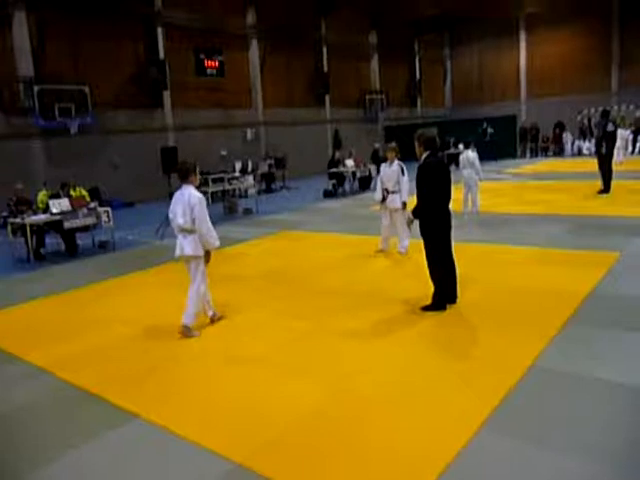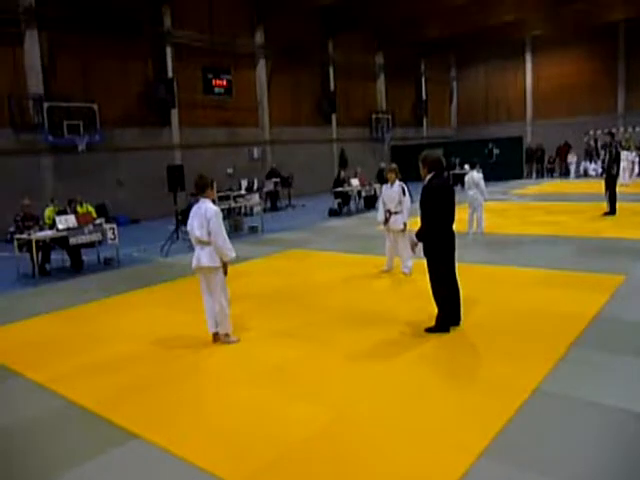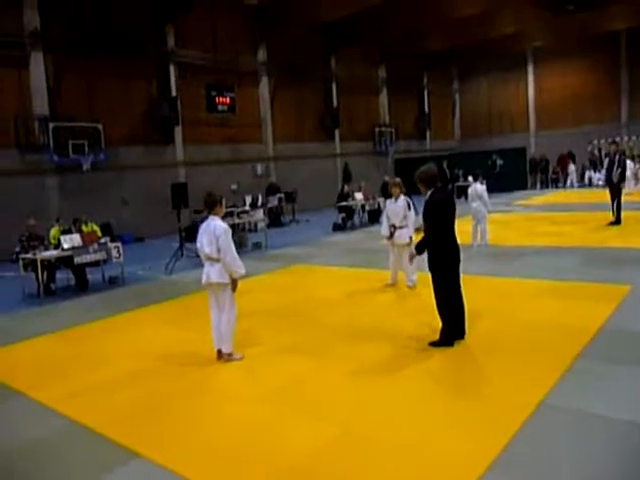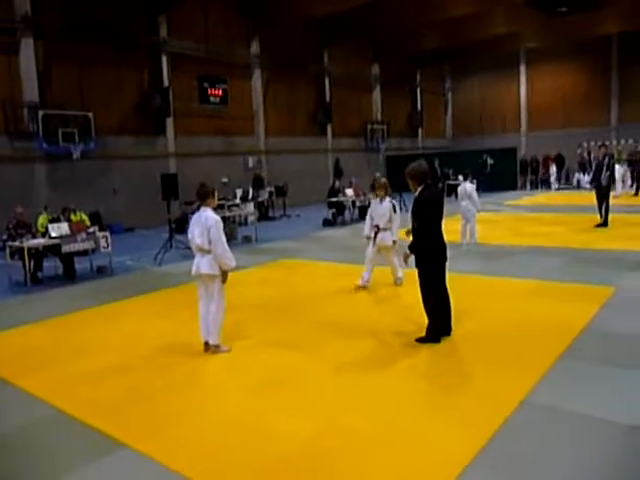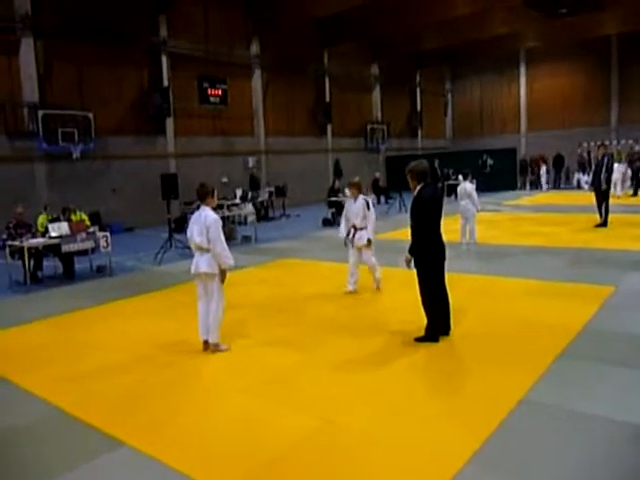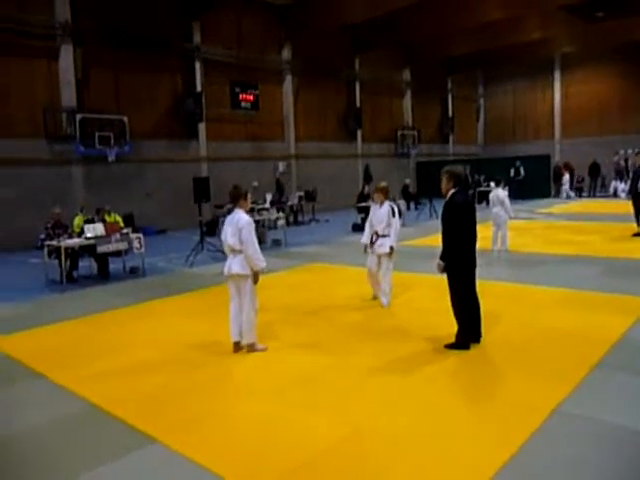
dt=0.4s
person 1, frame 1
left shoulder: (427, 166)
right shoulder: (440, 162)
left elbow: (426, 196)
left wrist: (414, 214)
left hip: (431, 219)
right hip: (442, 216)
left knee: (435, 261)
right knee: (445, 257)
left ankle: (440, 301)
right ankle: (450, 295)
person 1, frame 2
left shoulder: (430, 187)
right shoulder: (445, 183)
left elbow: (429, 218)
left wrist: (418, 237)
left hip: (435, 241)
right hip: (447, 237)
left knee: (439, 282)
right knee: (449, 278)
left ankle: (443, 322)
right ankle: (454, 317)
person 1, frame 3
left shoulder: (433, 201)
right shoulder: (446, 194)
left elbow: (432, 233)
left wrist: (417, 250)
right wrist: (426, 227)
left hip: (440, 254)
right hip: (451, 250)
left knee: (444, 296)
right knee: (454, 292)
left ankle: (448, 336)
right ankle: (459, 331)
person 1, frame 4
left shoulder: (423, 198)
right shoulder: (435, 191)
left elbow: (423, 230)
left wrist: (410, 249)
right wrist: (413, 229)
left hip: (428, 252)
right hip: (438, 248)
left knee: (430, 293)
right knee: (440, 289)
left ankle: (434, 333)
right ankle: (445, 327)
person 1, frame 5
left shoulder: (422, 198)
right shoulder: (434, 191)
left elbow: (420, 230)
left wrist: (411, 253)
left hip: (426, 252)
right hip: (436, 248)
left knee: (429, 292)
right knee: (439, 288)
left ankle: (433, 332)
right ankle: (444, 327)
person 1, frame 6
left shoulder: (453, 203)
right shoulder: (466, 198)
left elbow: (451, 235)
left wrist: (443, 258)
left hip: (457, 258)
right hip: (468, 254)
left knee: (459, 298)
right knee: (469, 295)
left ankle: (464, 339)
right ankle: (474, 334)
person 2, frame 1
left shoulder: (177, 196)
right shoulder: (196, 197)
left elbow: (173, 221)
right elbow: (203, 225)
right wrist: (209, 247)
left hip: (183, 243)
right hip: (195, 243)
left knee: (199, 281)
right knee: (197, 285)
left ankle: (211, 313)
right ankle: (186, 324)
person 2, frame 2
left shoulder: (194, 210)
right shoulder: (213, 210)
left elbow: (192, 233)
right elbow: (219, 237)
right wrist: (226, 258)
left hip: (200, 256)
right hip: (213, 256)
left knee: (208, 295)
right knee: (221, 296)
left ankle: (215, 332)
right ankle: (225, 333)
person 2, frame 3
left shoulder: (204, 227)
right shoulder: (221, 227)
right elbow: (228, 255)
right wrist: (235, 275)
left hip: (209, 272)
right hip: (222, 273)
left knee: (216, 311)
right knee: (228, 312)
left ankle: (219, 350)
right ankle: (227, 352)
person 2, frame 4
left shoulder: (195, 218)
right shoulder: (213, 219)
left elbow: (192, 241)
right elbow: (219, 246)
right wrist: (226, 267)
left hip: (199, 264)
right hip: (212, 265)
left knee: (205, 303)
right knee: (216, 304)
left ankle: (207, 341)
right ankle: (214, 343)
person 2, frame 5
left shoulder: (195, 217)
right shoulder: (212, 218)
left elbow: (191, 240)
right elbow: (218, 245)
right wrist: (224, 266)
left hip: (199, 262)
right hip: (211, 263)
left knee: (203, 302)
right knee: (216, 303)
left ankle: (206, 340)
right ankle: (214, 342)
person 2, frame 6
left shoulder: (229, 219)
right shoulder: (245, 220)
left elbow: (225, 243)
right elbow: (250, 247)
right wrist: (257, 268)
left hip: (232, 264)
right hip: (244, 265)
left knee: (236, 303)
right knee: (249, 305)
left ankle: (237, 342)
right ankle: (250, 343)
person 3, frame 1
left shoulder: (400, 166)
right shoulder: (383, 166)
left elbow: (404, 183)
right elbow: (380, 183)
left wrist: (404, 200)
right wrist: (380, 198)
left hip: (396, 198)
right hip: (386, 198)
left knee: (400, 223)
right knee: (385, 223)
left ankle: (403, 247)
right ankle: (384, 245)
person 3, frame 2
left shoulder: (401, 187)
right shoulder: (385, 187)
left elbow: (406, 204)
right elbow: (382, 204)
left wrist: (404, 221)
right wrist: (383, 219)
left hip: (398, 219)
right hip: (388, 219)
left knee: (403, 244)
right knee: (389, 244)
left ankle: (406, 267)
right ankle: (389, 266)
person 3, frame 3
left shoulder: (406, 201)
right shoulder: (388, 202)
left elbow: (411, 218)
right elbow: (385, 218)
left wrist: (410, 235)
right wrist: (386, 233)
left hip: (403, 233)
right hip: (392, 233)
left knee: (406, 259)
right knee: (393, 259)
left ankle: (411, 281)
right ankle: (393, 280)
person 3, frame 4
left shoulder: (391, 204)
right shoulder: (374, 202)
left elbow: (396, 221)
right elbow: (369, 217)
left wrist: (394, 237)
right wrist: (367, 233)
left hip: (386, 235)
right hip: (375, 234)
left knee: (392, 258)
right knee: (369, 257)
left ankle: (398, 278)
right ankle: (365, 281)
person 3, frame 5
left shoulder: (365, 201)
right shoulder: (348, 202)
left elbow: (371, 219)
right elbow: (345, 218)
left wrist: (369, 236)
right wrist: (345, 235)
left hip: (364, 234)
right hip: (353, 235)
left knee: (368, 259)
right knee: (353, 261)
left ankle: (377, 278)
right ankle: (352, 286)
person 3, frame 6
left shoulder: (391, 208)
right shoulder: (374, 207)
left elbow: (395, 227)
right elbow: (369, 224)
left wrist: (392, 245)
right wrist: (366, 241)
left hip: (385, 242)
right hip: (374, 241)
left knee: (386, 271)
right knee: (371, 268)
left ankle: (385, 299)
right ankle: (378, 292)
